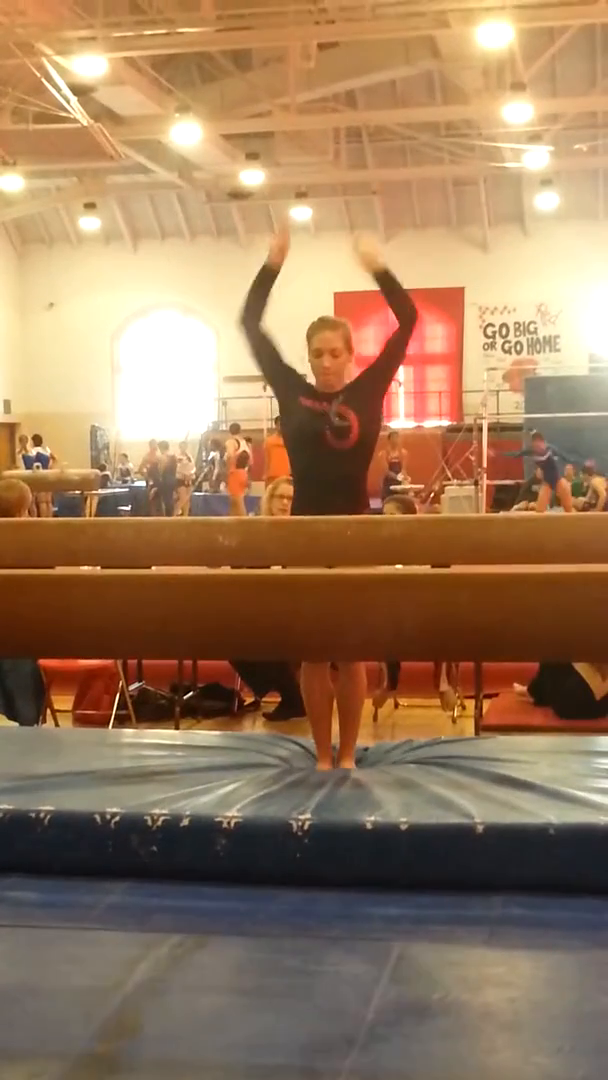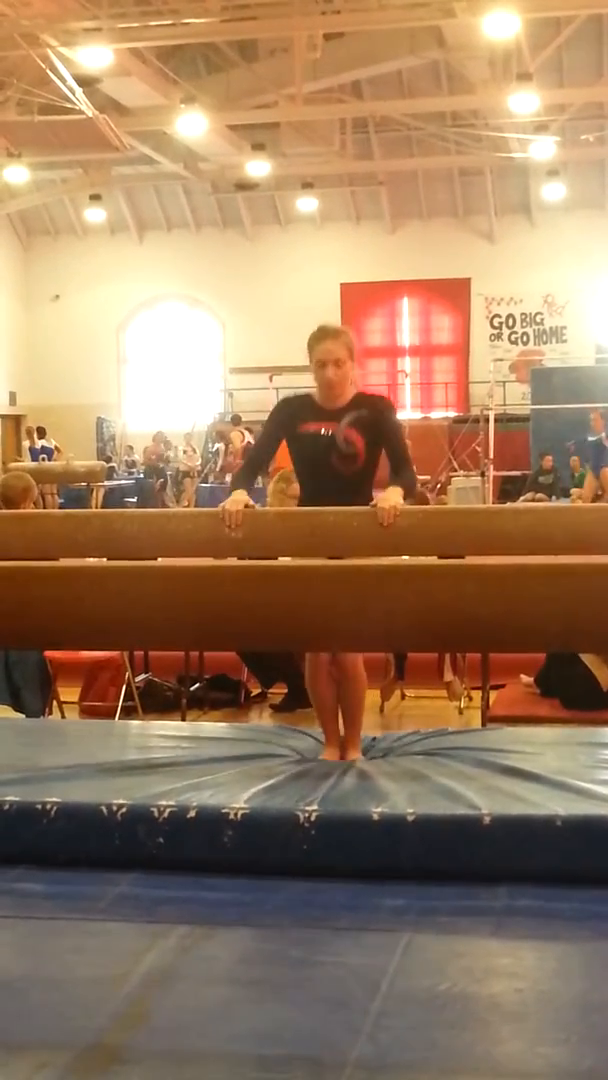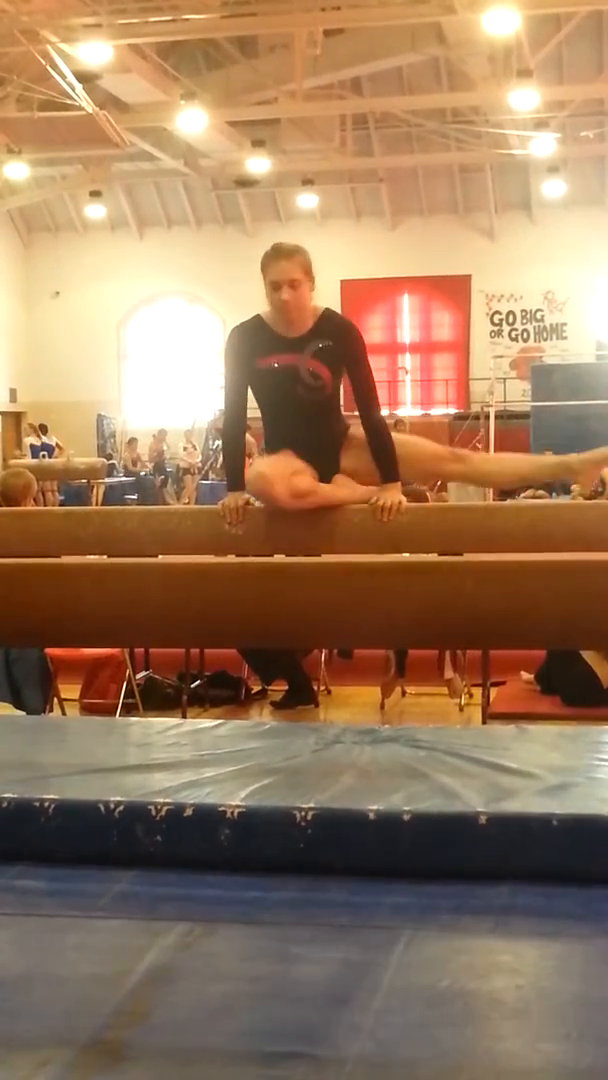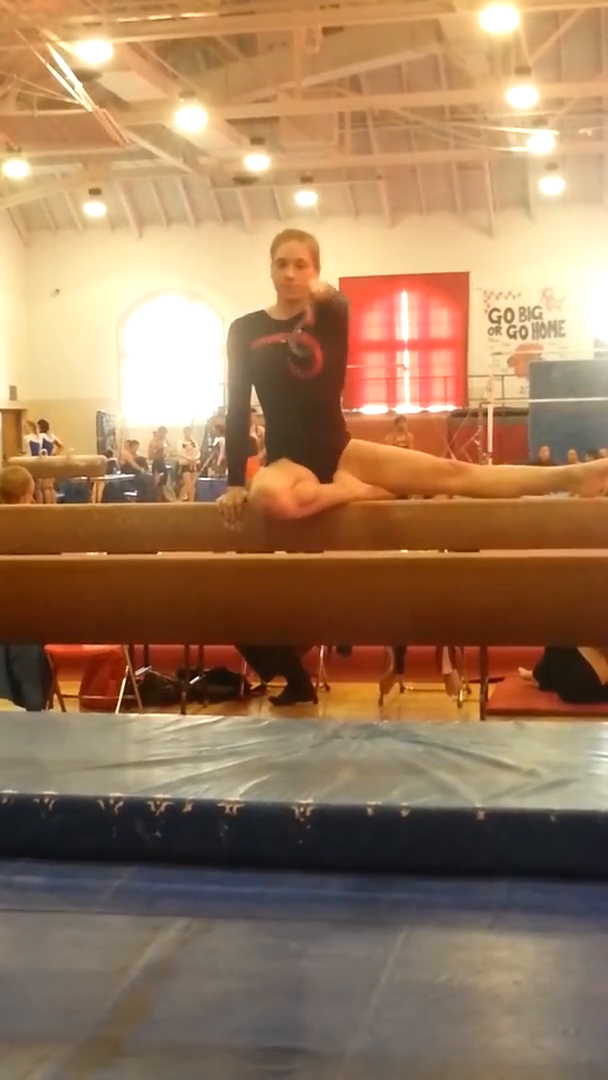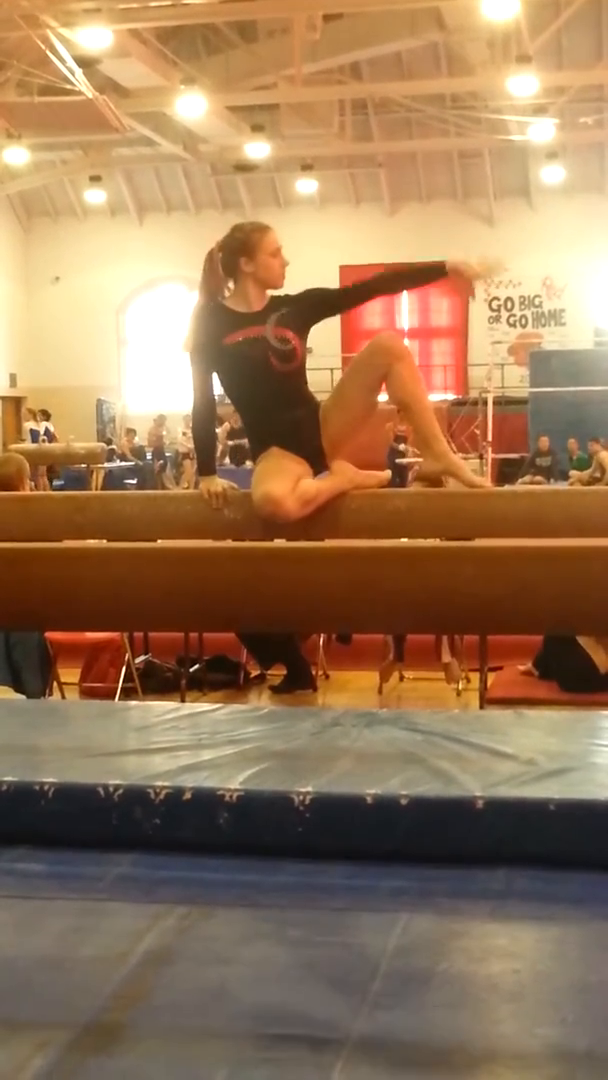
dt=1s
person 1, frame 1
left shoulder: (369, 389)
right shoulder: (291, 390)
left elbow: (408, 322)
right elbow: (251, 324)
left wrist: (378, 268)
right wrist: (273, 264)
left ankle: (348, 753)
right ankle: (323, 754)
person 1, frame 2
left shoulder: (375, 410)
right shoulder: (291, 410)
left elbow: (406, 472)
right elbow: (252, 462)
left wrist: (397, 492)
right wrist: (237, 492)
left knee: (349, 658)
right knee: (319, 658)
left ankle: (353, 745)
right ankle: (331, 744)
person 1, frame 3
left shoulder: (339, 330)
right shoulder: (244, 338)
left elbow: (370, 410)
right elbow: (233, 417)
left wrist: (391, 482)
right wrist: (235, 488)
left hip: (340, 444)
right hip: (290, 456)
left knee: (453, 459)
right knee: (264, 482)
left ankle: (571, 466)
right ankle: (359, 493)
person 1, frame 4
left shoulder: (329, 315)
right shoulder: (244, 330)
left elbow: (336, 302)
right elbow: (237, 410)
left wrist: (319, 289)
right wrist: (235, 482)
left hip: (338, 448)
right hip: (288, 459)
left knee: (452, 473)
right knee: (268, 495)
left ankle: (573, 476)
right ankle: (355, 491)
person 1, frame 5
left shoulder: (295, 308)
right shoulder: (211, 324)
left elbow: (367, 289)
right elbow: (203, 401)
left wrist: (448, 269)
right wrist: (207, 473)
left hip: (321, 429)
right hip: (276, 449)
left knee: (389, 344)
right knee: (273, 501)
left ankle: (441, 457)
right ankle: (346, 477)
